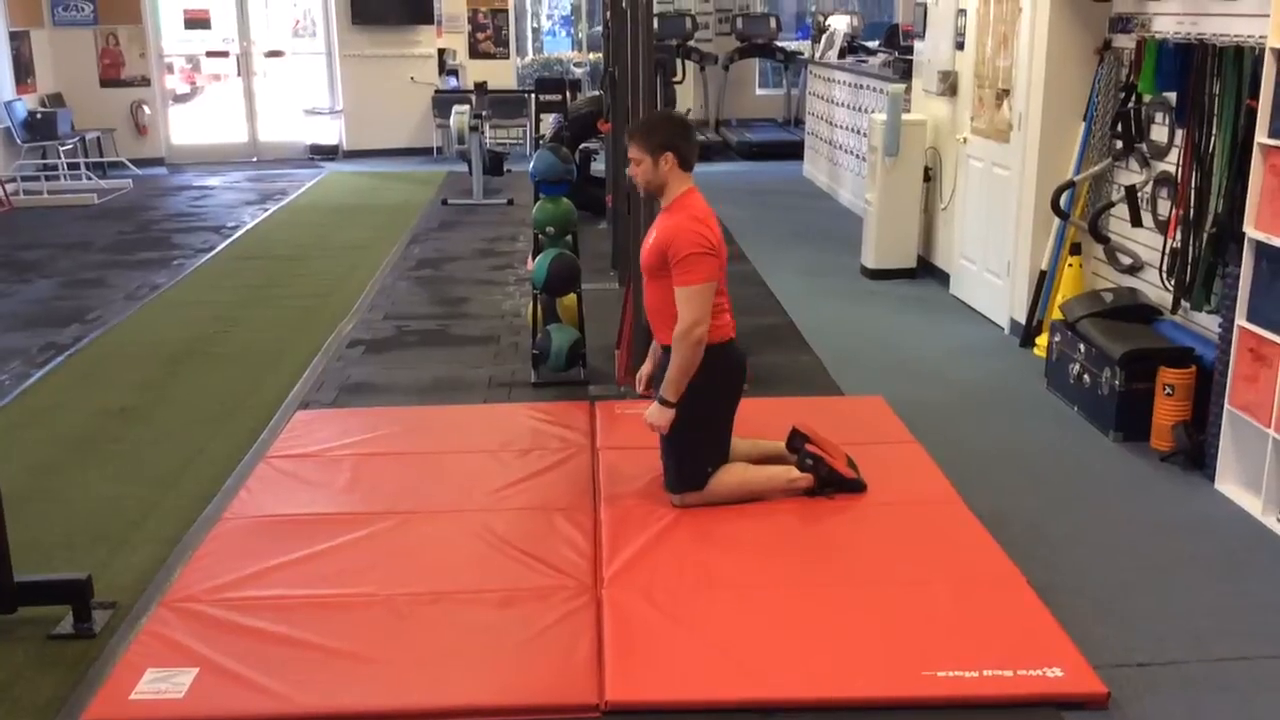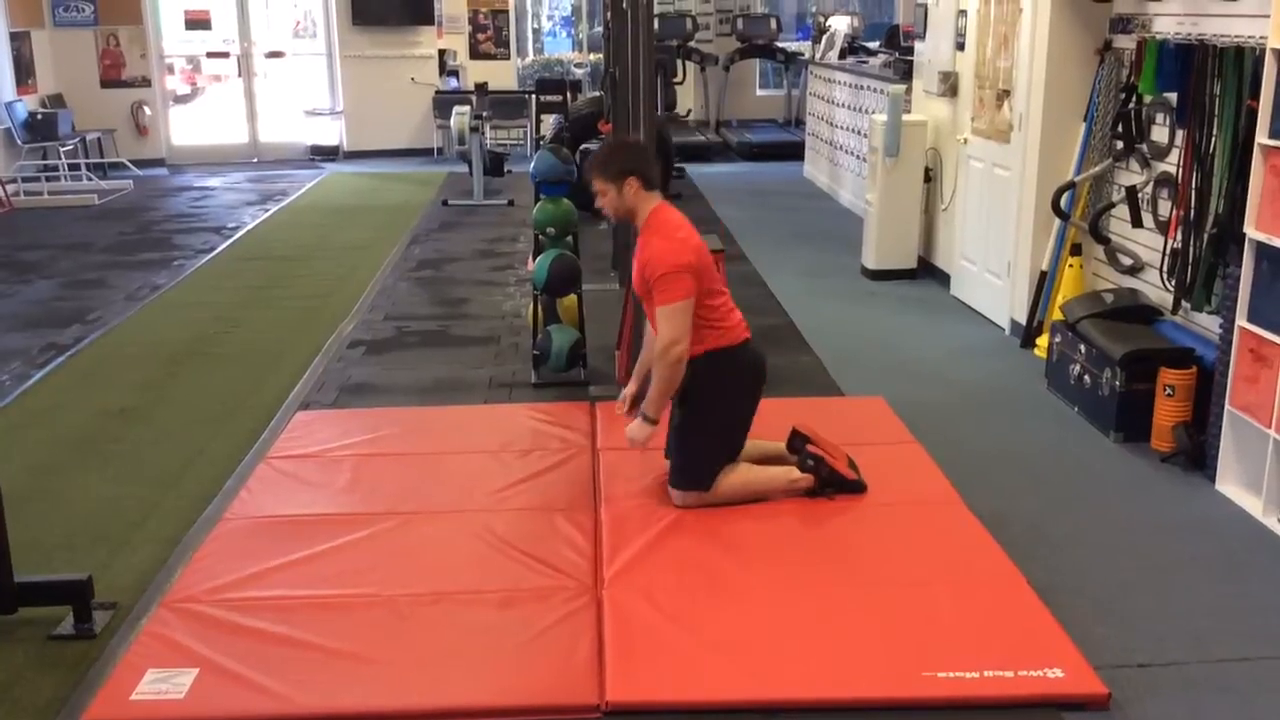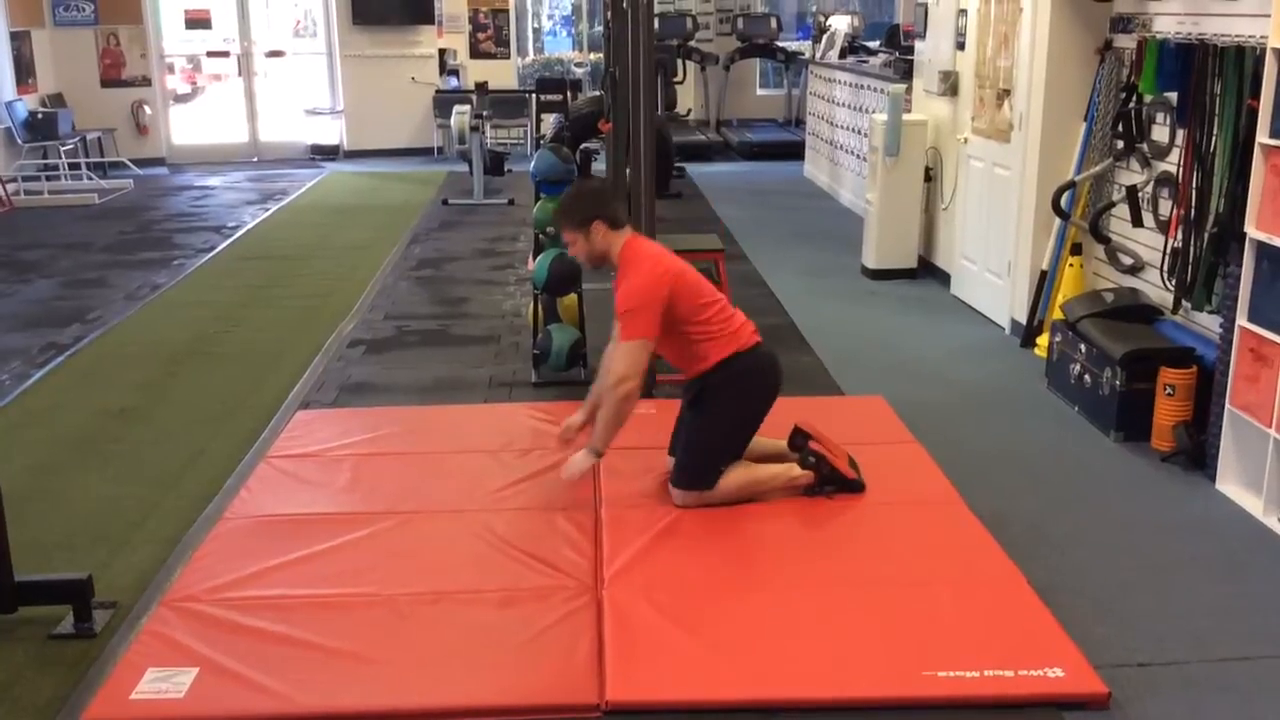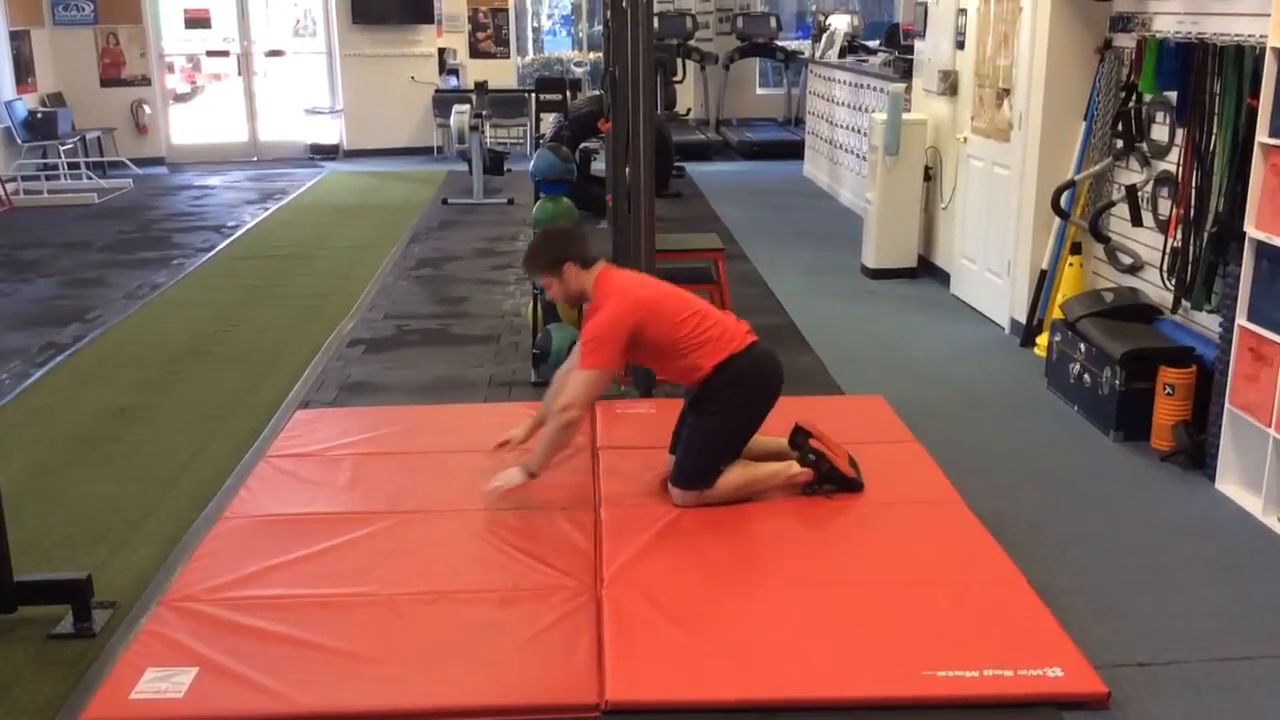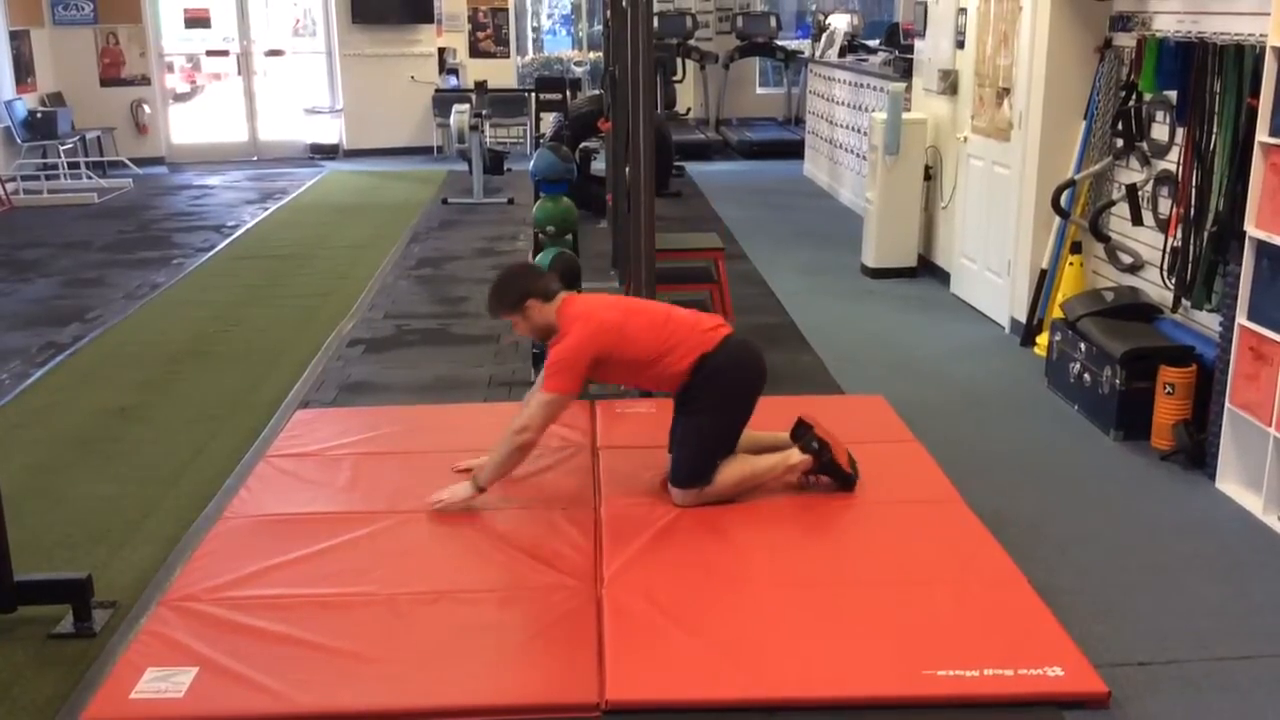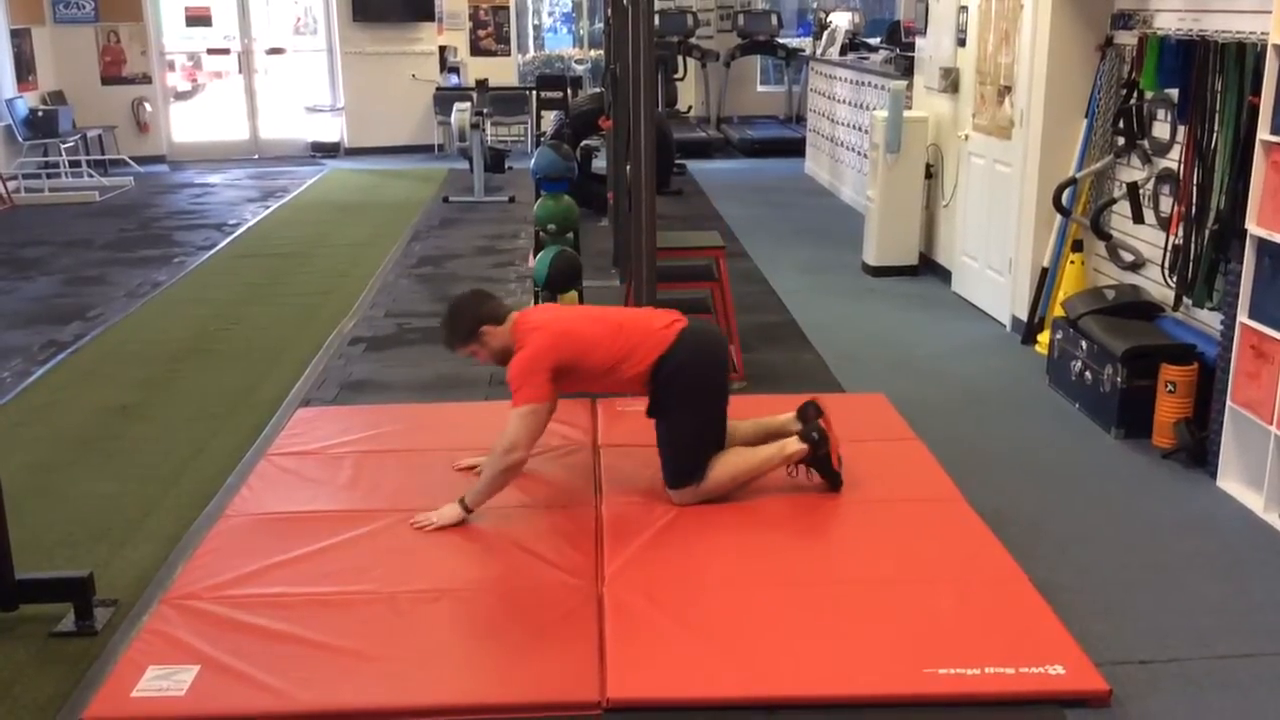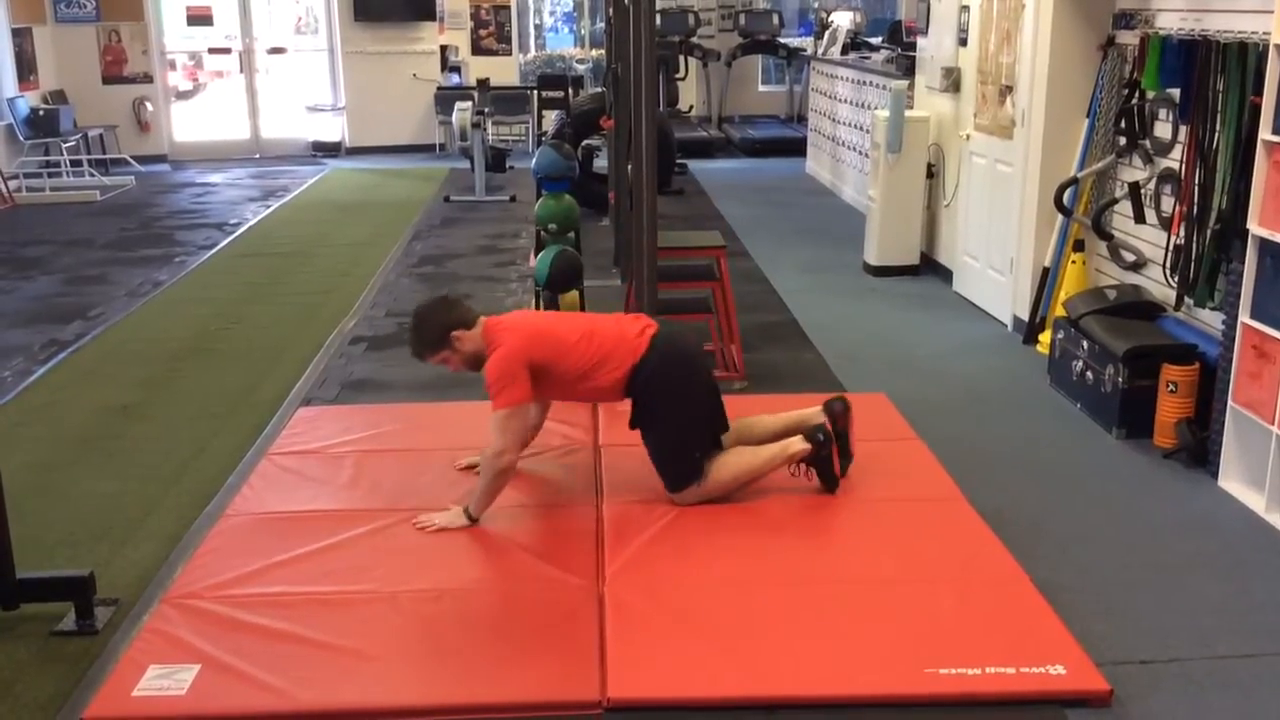
dt=0.2s
person 1, frame 1
left shoulder: (687, 228)
right shoulder: (678, 211)
left elbow: (693, 329)
left wrist: (666, 401)
right wrist: (653, 360)
left hip: (708, 364)
right hip: (697, 358)
left knee: (685, 490)
right knee: (700, 452)
left ankle: (807, 475)
right ankle: (792, 449)
person 1, frame 2
left shoulder: (665, 246)
right shoulder: (658, 228)
left elbow: (673, 346)
right elbow: (658, 323)
left wrist: (648, 417)
right wrist: (637, 382)
left hip: (724, 368)
right hip: (716, 361)
left knee: (687, 491)
right knee: (682, 461)
left ankle: (809, 476)
right ankle: (793, 452)
person 1, frame 3
left shoulder: (639, 281)
right shoulder: (637, 258)
left elbow: (626, 383)
right elbow: (617, 349)
left wrist: (593, 451)
right wrist: (587, 412)
left hip: (740, 375)
right hip: (728, 367)
left knee: (687, 490)
right knee: (680, 464)
left ankle: (808, 474)
right ankle: (795, 450)
person 1, frame 4
left shoulder: (611, 313)
right shoulder: (611, 290)
left elbow: (573, 410)
right elbow: (571, 370)
left wrist: (528, 470)
right wrist: (531, 426)
left hip: (743, 377)
right hip: (734, 366)
left knee: (687, 490)
right knee: (682, 460)
left ankle: (807, 470)
right ankle: (792, 449)
person 1, frame 5
left shoulder: (575, 340)
right shoulder: (575, 311)
left elbow: (527, 432)
right elbow: (540, 396)
left wrist: (474, 487)
right wrist: (500, 453)
left hip: (726, 370)
right hip: (722, 355)
left knee: (688, 491)
right knee: (699, 454)
left ankle: (802, 459)
right ankle: (797, 441)
person 1, frame 6
left shoulder: (531, 355)
right shoulder: (534, 324)
left elbow: (515, 452)
right elbow: (538, 411)
left wrist: (463, 507)
right wrist: (497, 459)
left hip: (685, 365)
right hip: (687, 344)
left knee: (686, 488)
right knee: (709, 443)
left ankle: (798, 447)
right ankle: (799, 421)
person 1, frame 7
left shoulder: (502, 358)
right shoulder: (510, 330)
left elbow: (503, 456)
right elbow: (538, 405)
left wrist: (468, 513)
right wrist: (496, 458)
left hip: (658, 371)
right hip: (661, 350)
left knee: (689, 488)
right knee: (720, 442)
left ankle: (803, 446)
right ankle: (823, 416)
